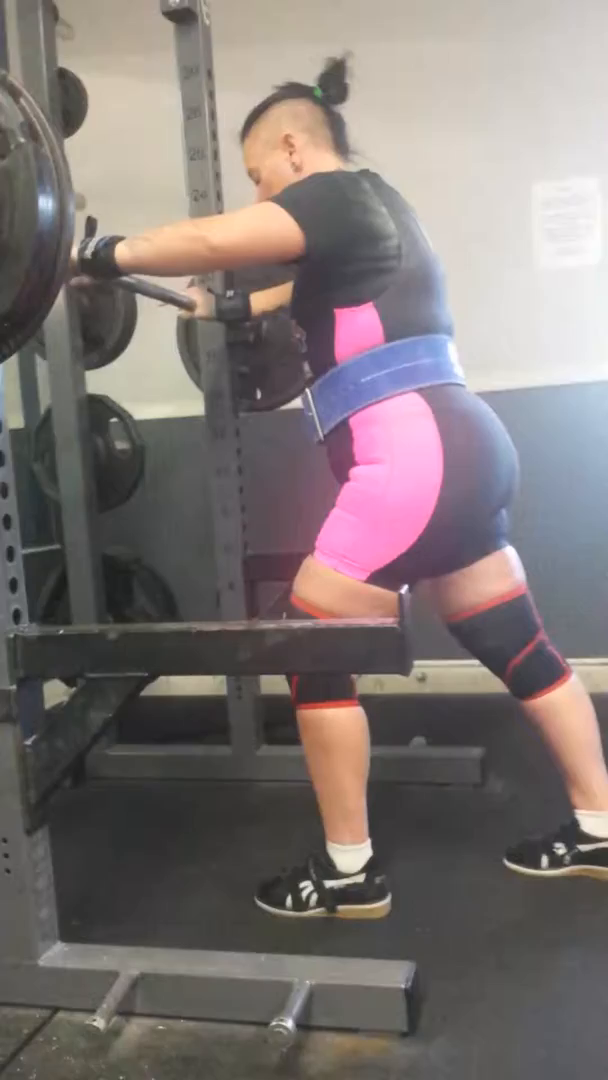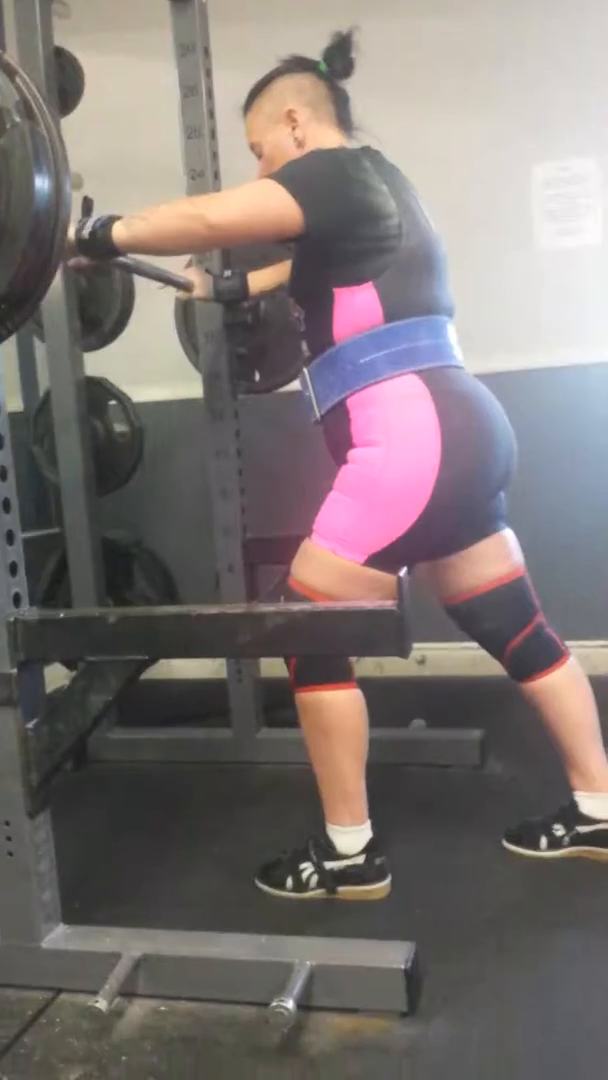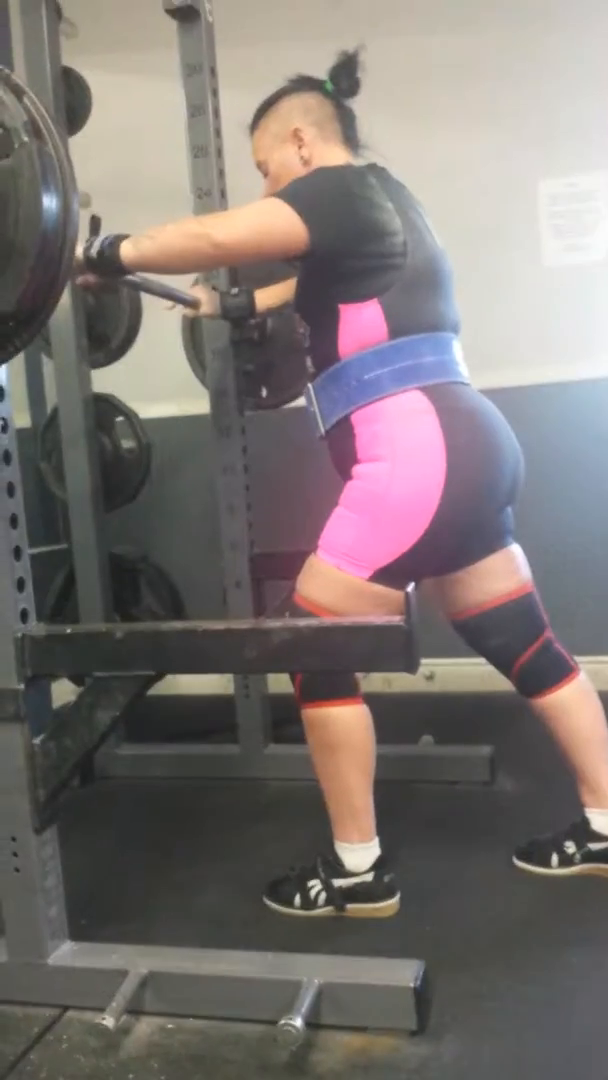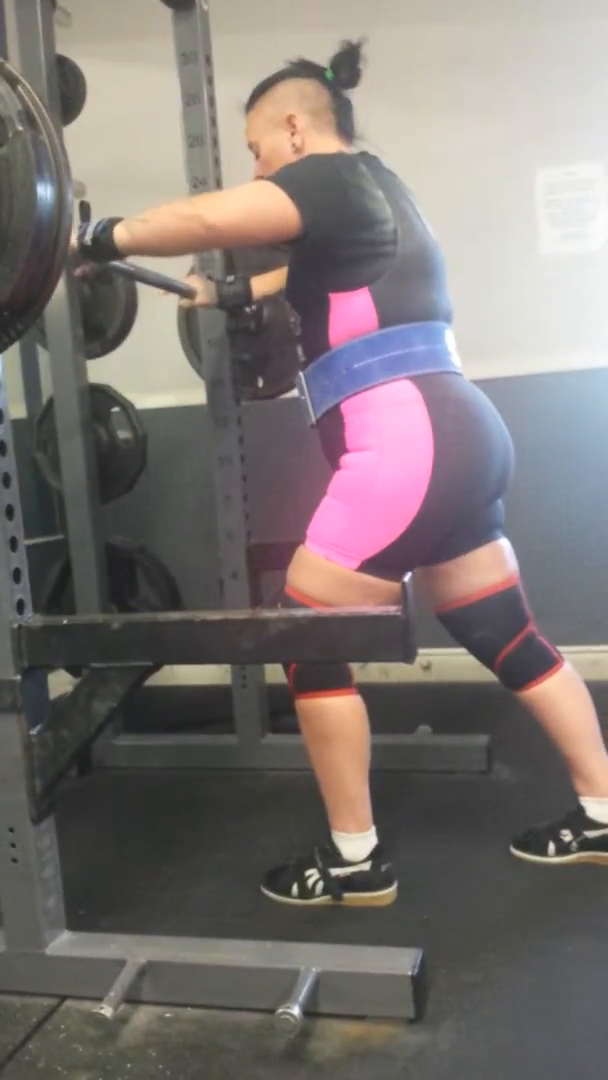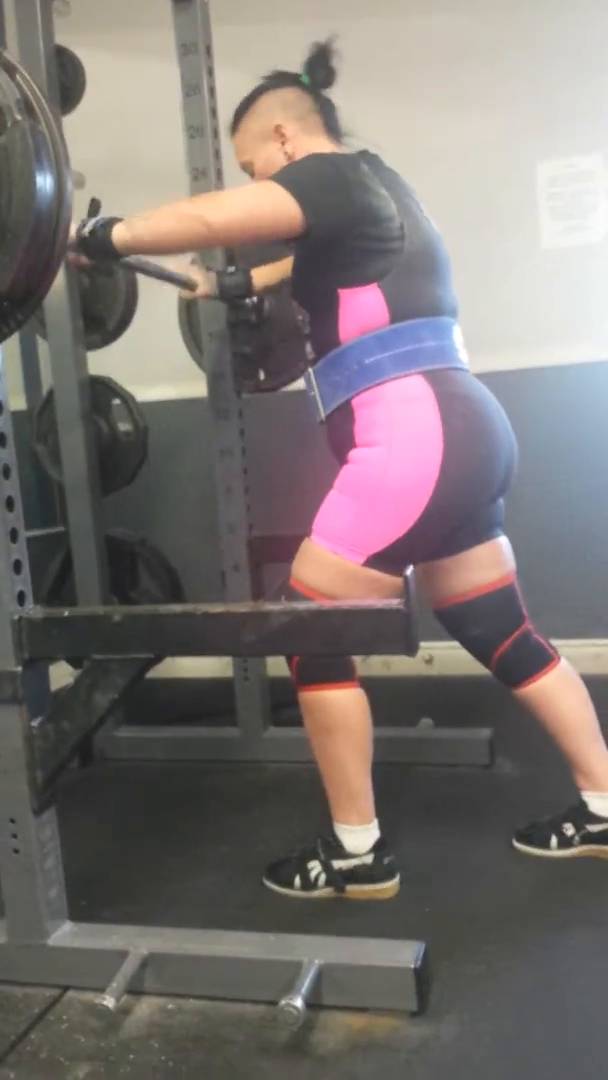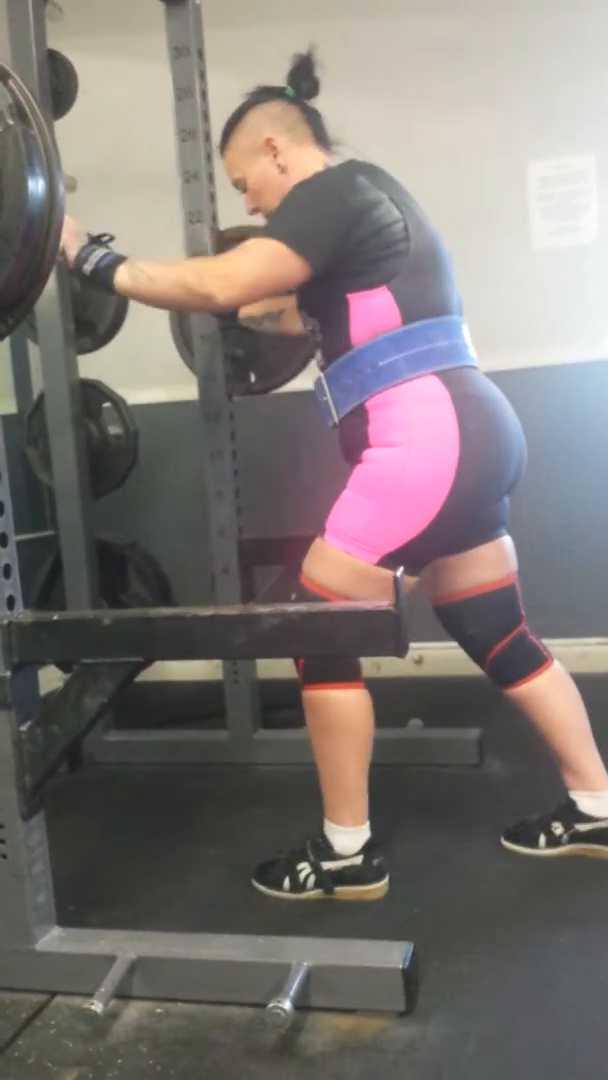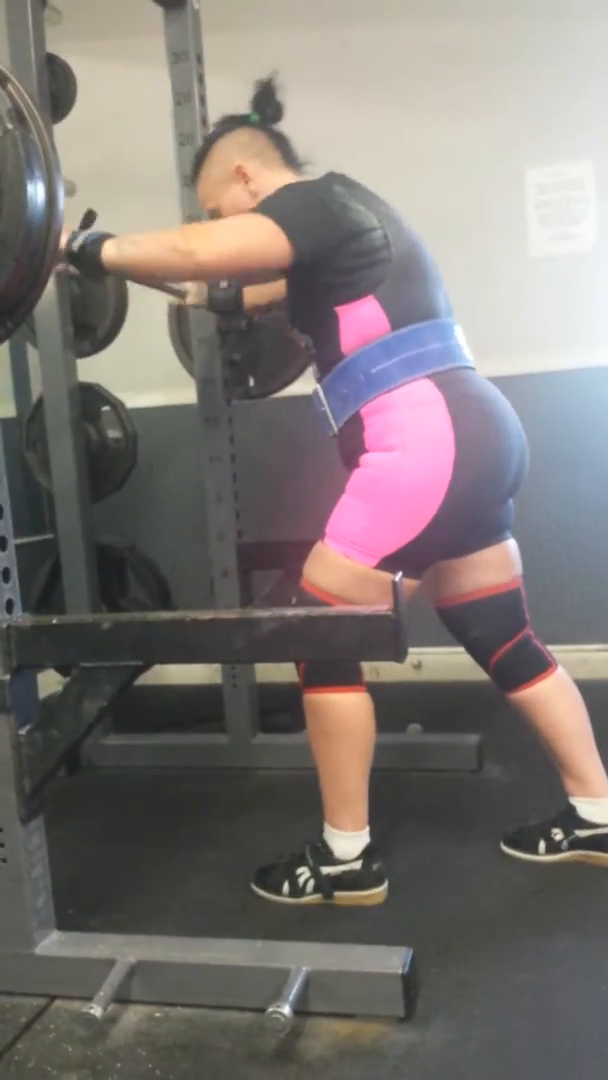
dt=0.2s
person 1, frame 1
left shoulder: (339, 194)
right shoulder: (367, 207)
left elbow: (216, 238)
left wrist: (103, 255)
right wrist: (231, 308)
left hip: (413, 456)
right hip: (460, 447)
right knee: (515, 647)
left ankle: (349, 871)
person 1, frame 2
left shoulder: (338, 172)
right shoulder: (369, 185)
left elbow: (214, 216)
left wrist: (99, 234)
right wrist: (230, 288)
left hip: (409, 439)
right hip: (460, 430)
right knee: (514, 630)
left ankle: (349, 853)
person 1, frame 3
left shoulder: (344, 190)
right shoulder: (376, 202)
left elbow: (221, 236)
left wrist: (106, 253)
right wrist: (236, 304)
left hip: (416, 456)
right hip: (466, 447)
right knee: (524, 646)
left ankle: (358, 870)
person 1, frame 4
left shoulder: (337, 178)
right shoulder: (367, 192)
left elbow: (214, 216)
left wrist: (104, 239)
right wrist: (232, 293)
left hip: (406, 445)
right hip: (457, 436)
right knee: (506, 639)
left ankle: (355, 860)
person 1, frame 5
left shoulder: (336, 178)
right shoulder: (364, 189)
left elbow: (217, 216)
right elbow: (316, 276)
left wrist: (104, 235)
right wrist: (234, 286)
left hip: (412, 440)
right hip: (463, 432)
right knee: (502, 636)
left ankle: (358, 852)
person 1, frame 6
left shoulder: (335, 192)
right shoulder: (362, 197)
left elbow: (222, 285)
right elbow: (314, 298)
left wrist: (98, 264)
right wrist: (250, 303)
left hip: (424, 440)
right hip: (469, 431)
right knee: (497, 635)
left ankle: (348, 853)
person 1, frame 7
left shoulder: (316, 202)
right shoulder: (344, 211)
left elbow: (202, 251)
right elbow: (304, 296)
left wrist: (88, 249)
right wrist: (228, 289)
left hip: (421, 445)
right hip: (471, 434)
right knee: (502, 639)
left ankle: (346, 858)
